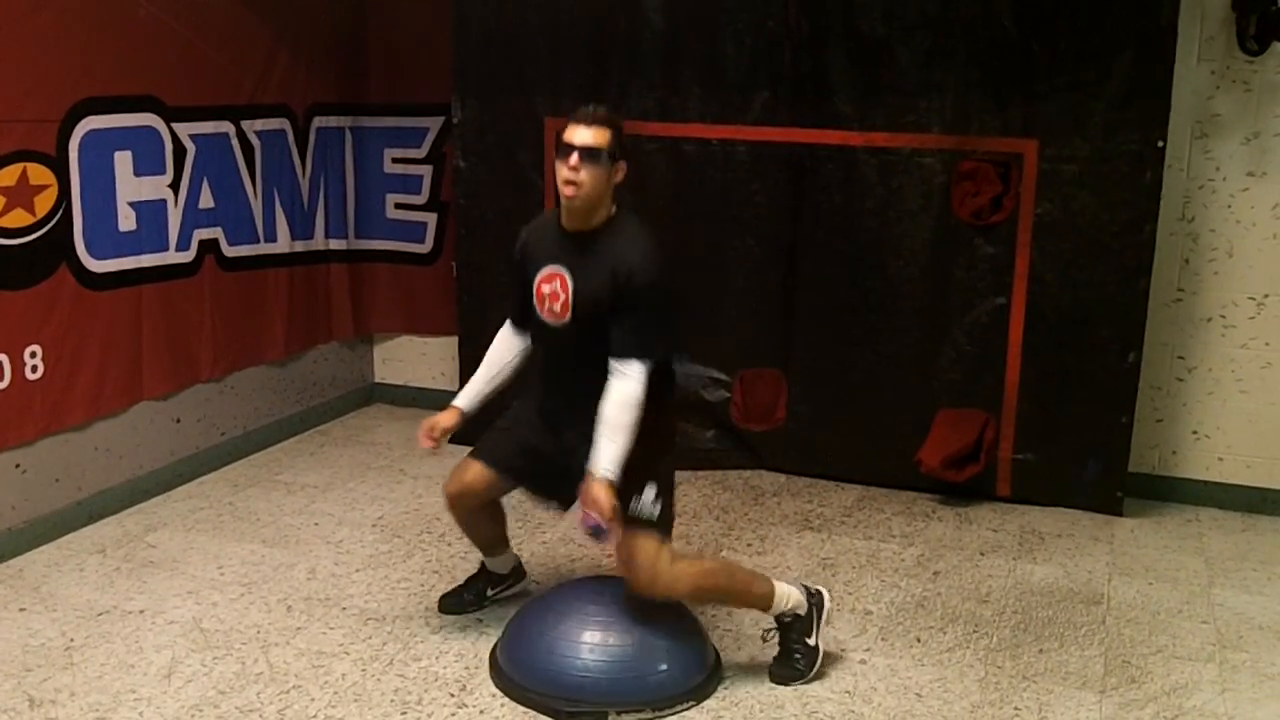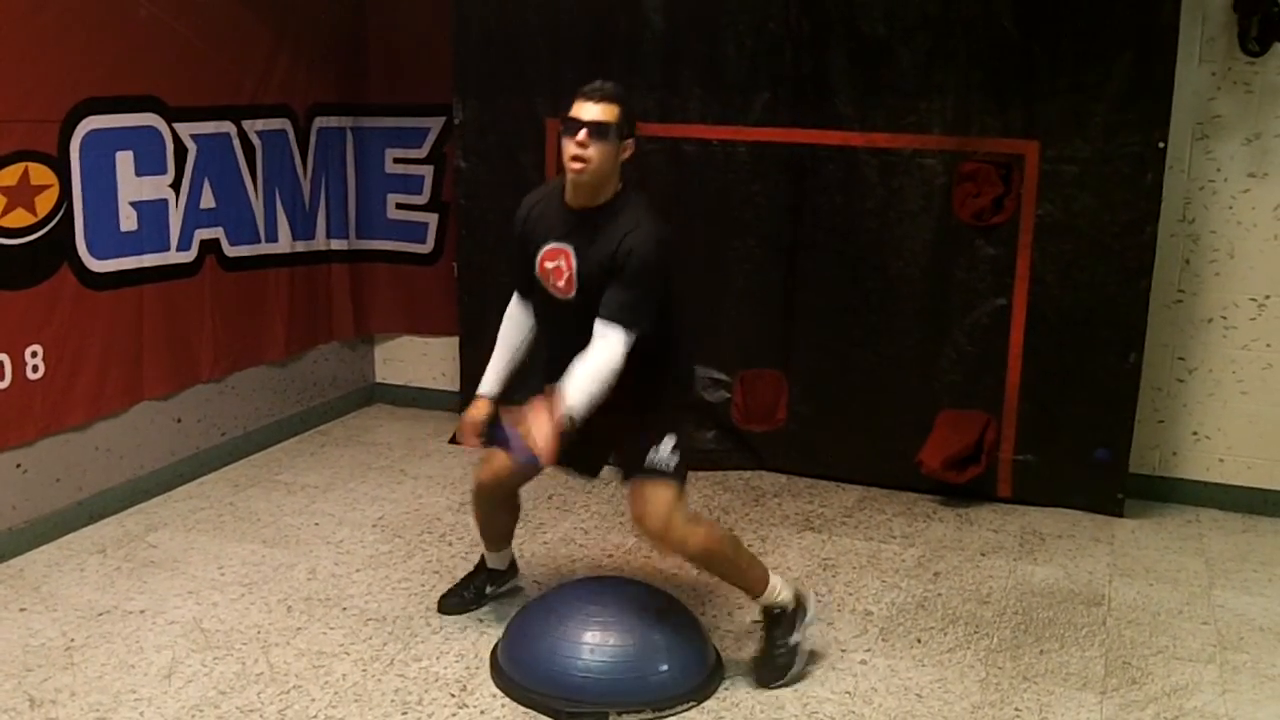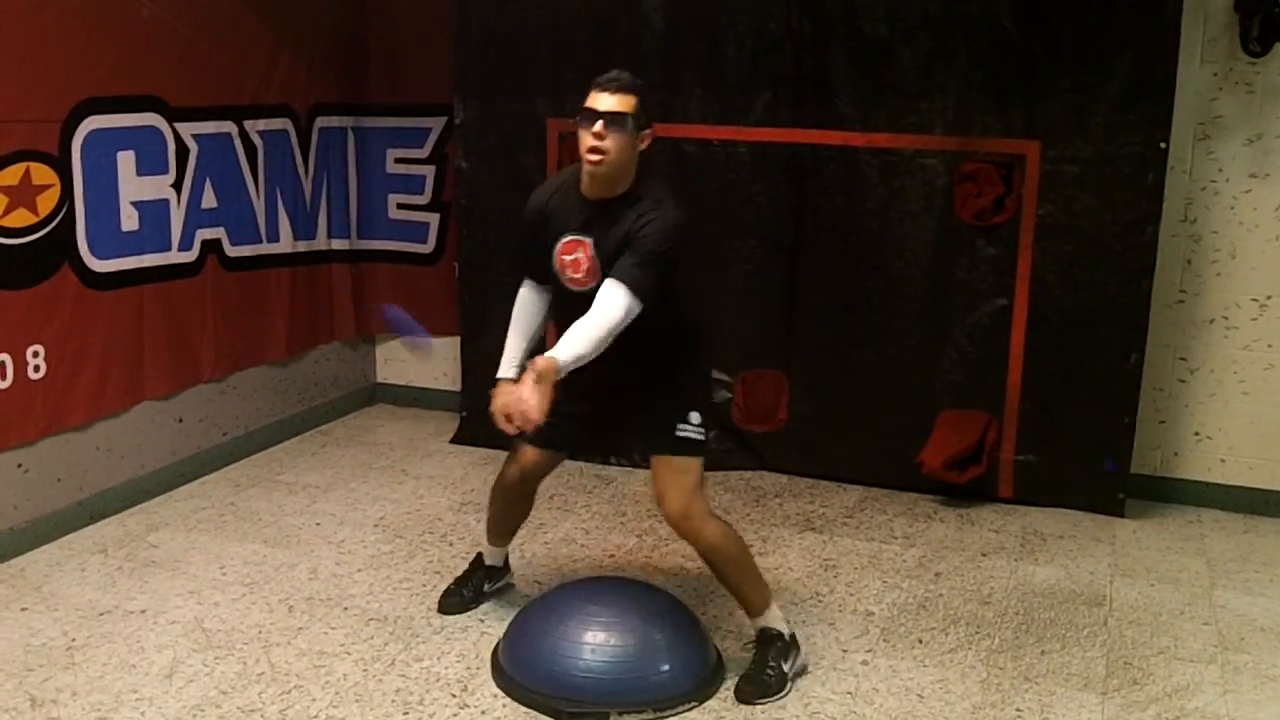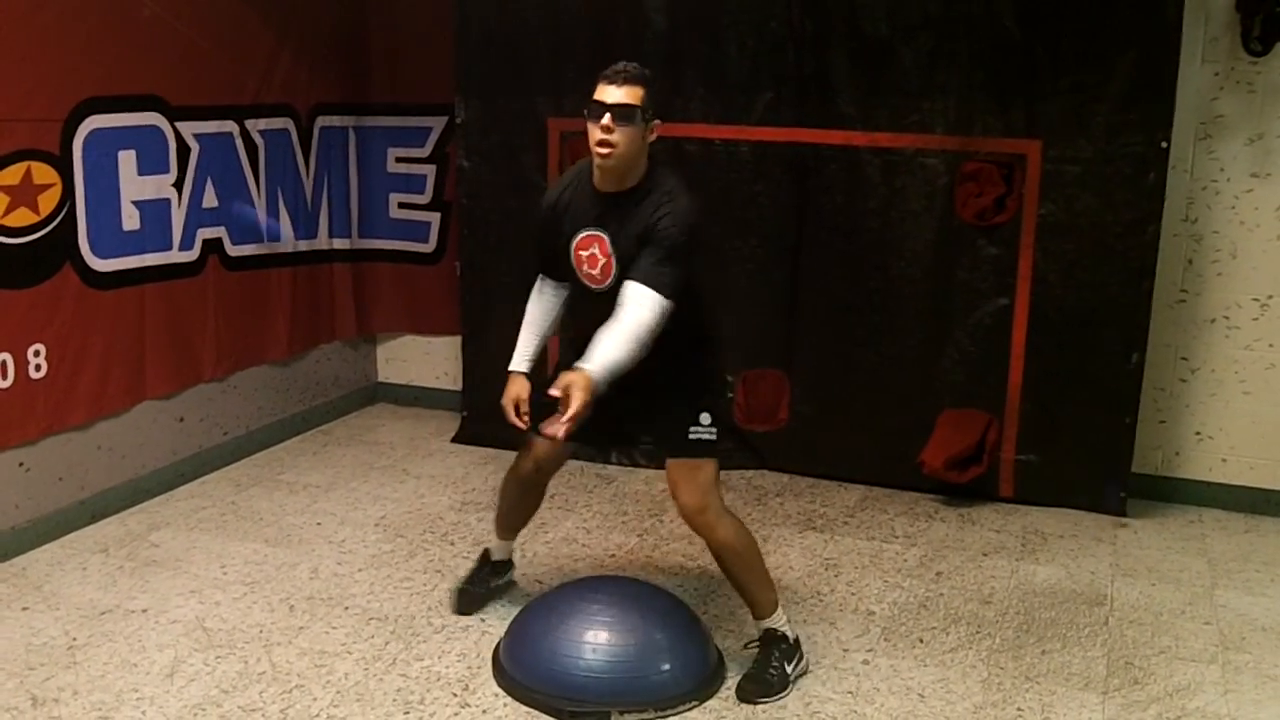
dt=0.1s
person 1, frame 1
left shoulder: (631, 257)
right shoulder: (535, 238)
left elbow: (629, 373)
right elbow: (518, 331)
left wrist: (604, 472)
right wrist: (463, 405)
left hip: (627, 422)
right hip: (552, 405)
left knee: (647, 572)
right knee: (465, 490)
left ankle: (798, 604)
right ankle: (502, 571)
person 1, frame 2
left shoulder: (636, 235)
right shoulder: (536, 210)
left elbow: (611, 343)
right elbow: (525, 304)
left wrist: (559, 413)
right wrist: (486, 392)
left hip: (640, 386)
right hip: (563, 381)
left knee: (662, 523)
right knee: (490, 476)
left ankle: (783, 603)
right ankle: (497, 567)
person 1, frame 3
left shoulder: (654, 216)
right shoulder: (549, 201)
left elbow: (610, 312)
right elbow: (537, 288)
left wrist: (549, 366)
right wrist: (509, 373)
left hip: (661, 372)
right hip: (579, 366)
left knee: (683, 509)
right knee: (518, 469)
left ankle: (776, 635)
right ankle: (490, 566)
person 1, frame 4
left shoulder: (670, 209)
right shoulder: (564, 196)
left elbow: (641, 313)
right elbow: (551, 283)
left wrist: (589, 377)
right wrist: (520, 367)
left hip: (675, 369)
right hip: (586, 361)
left knee: (699, 506)
right knee: (531, 461)
left ankle: (779, 637)
right ankle: (498, 561)
